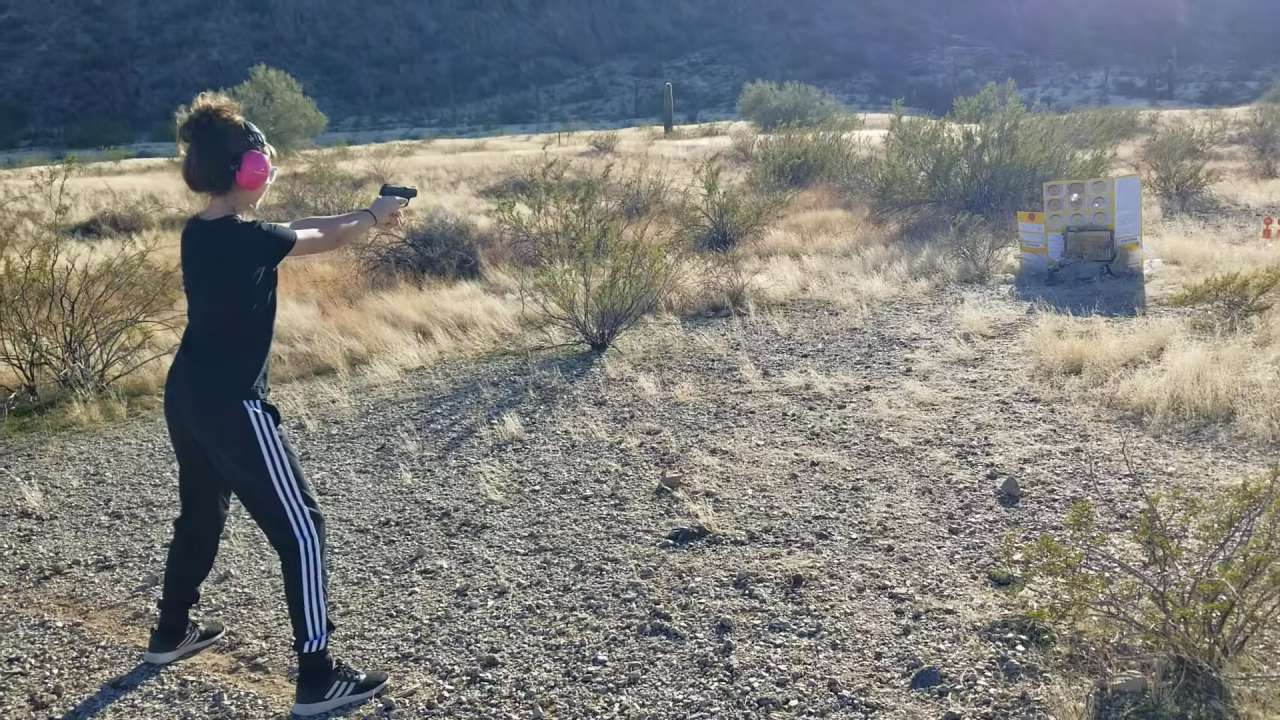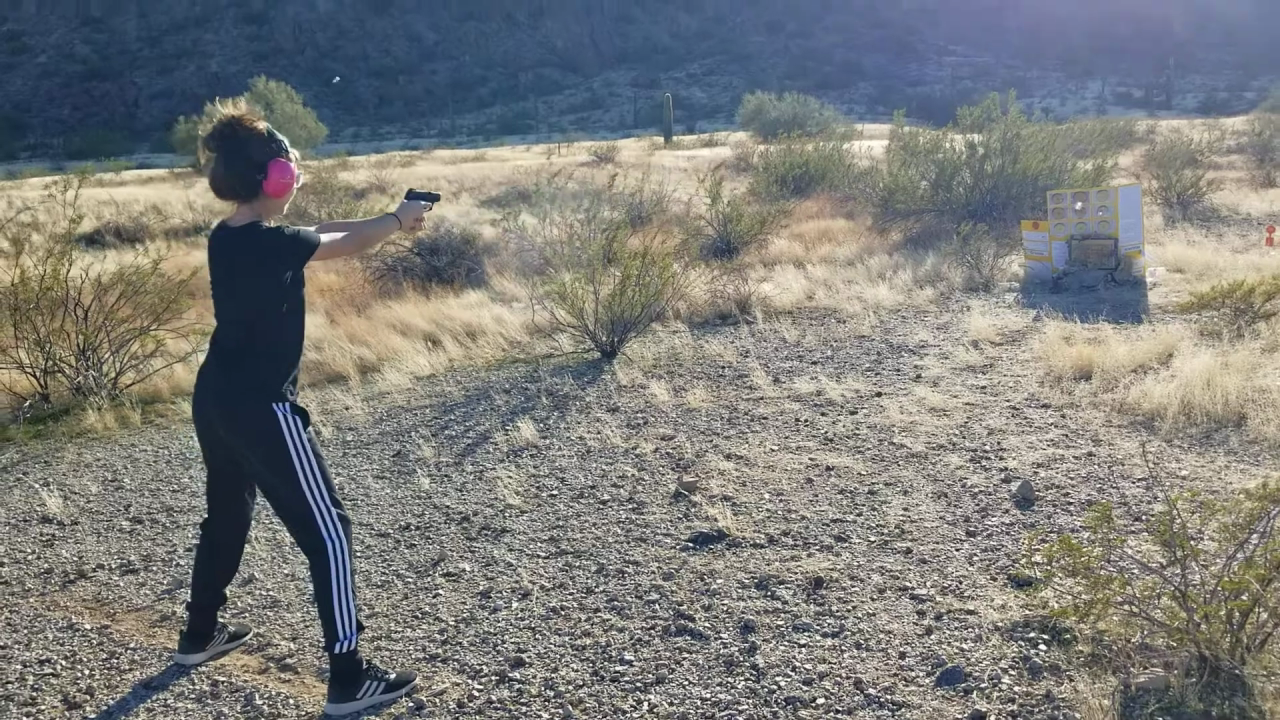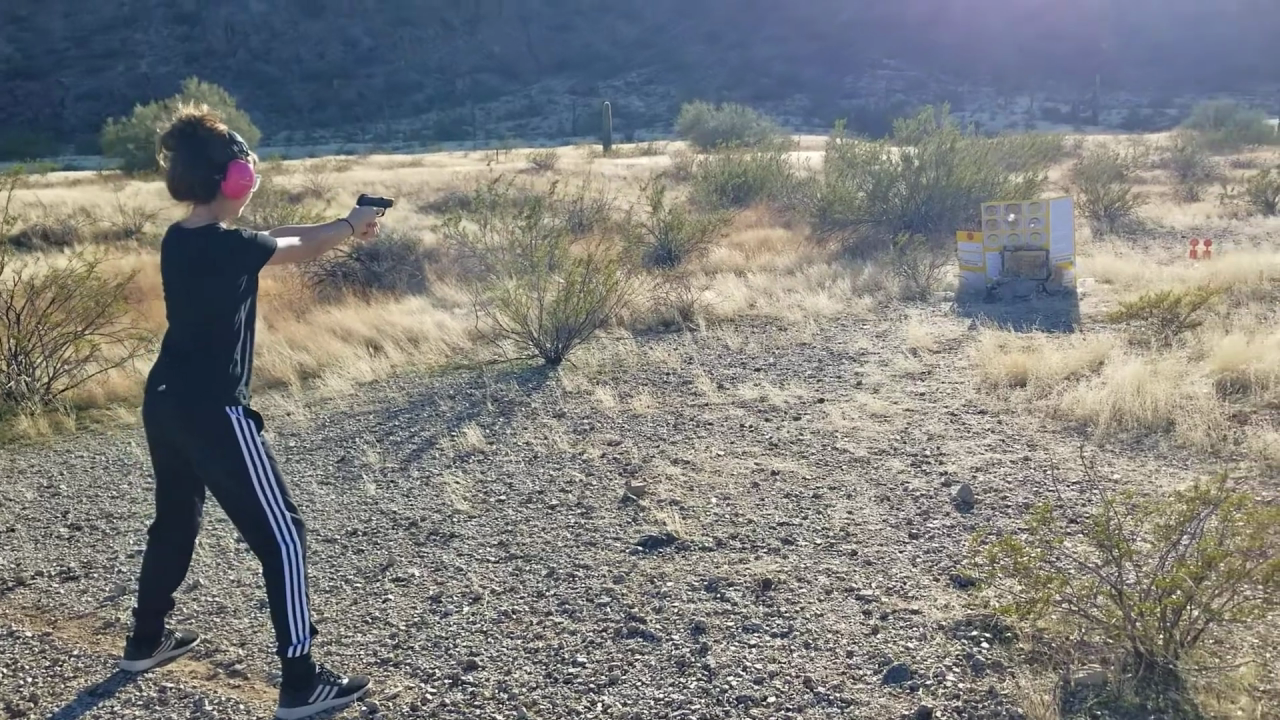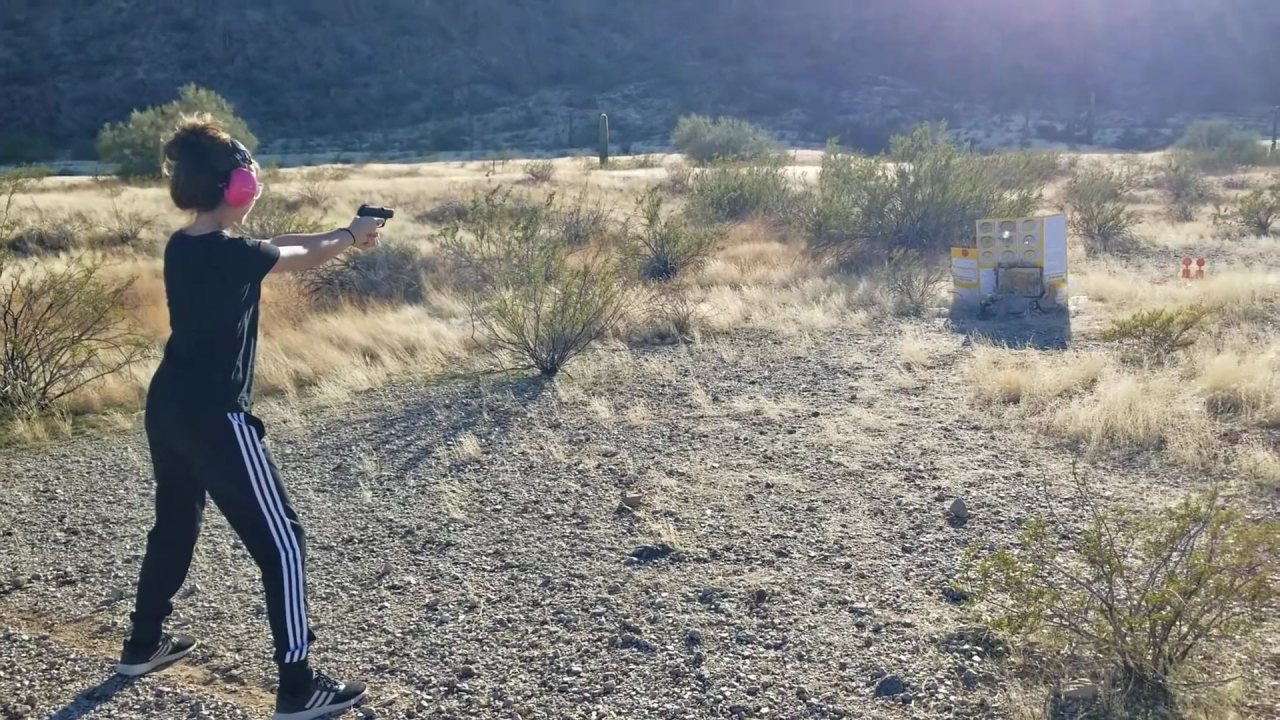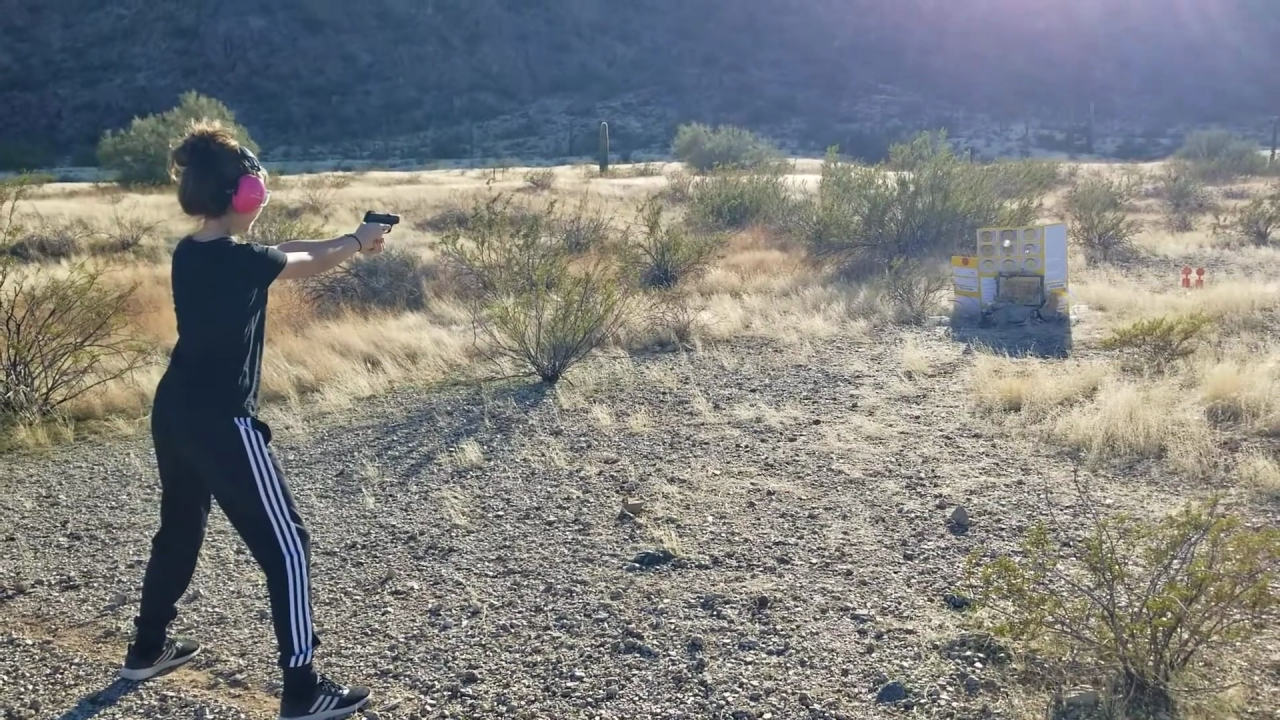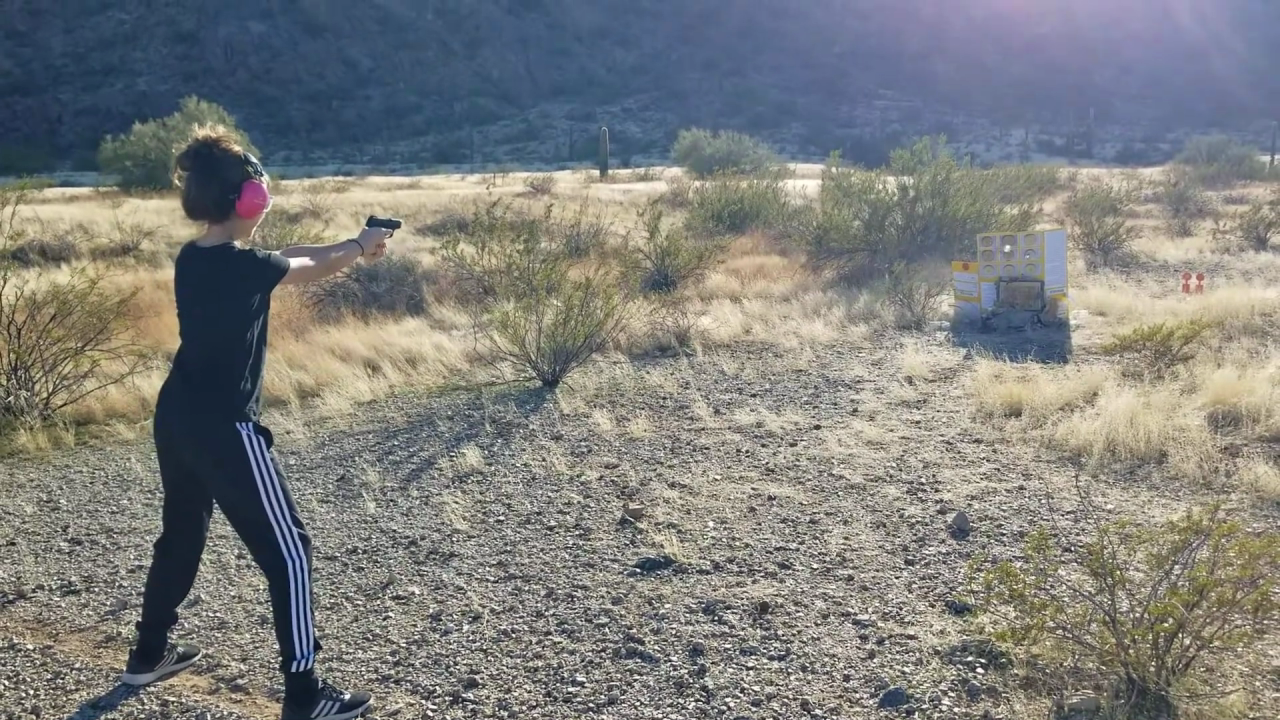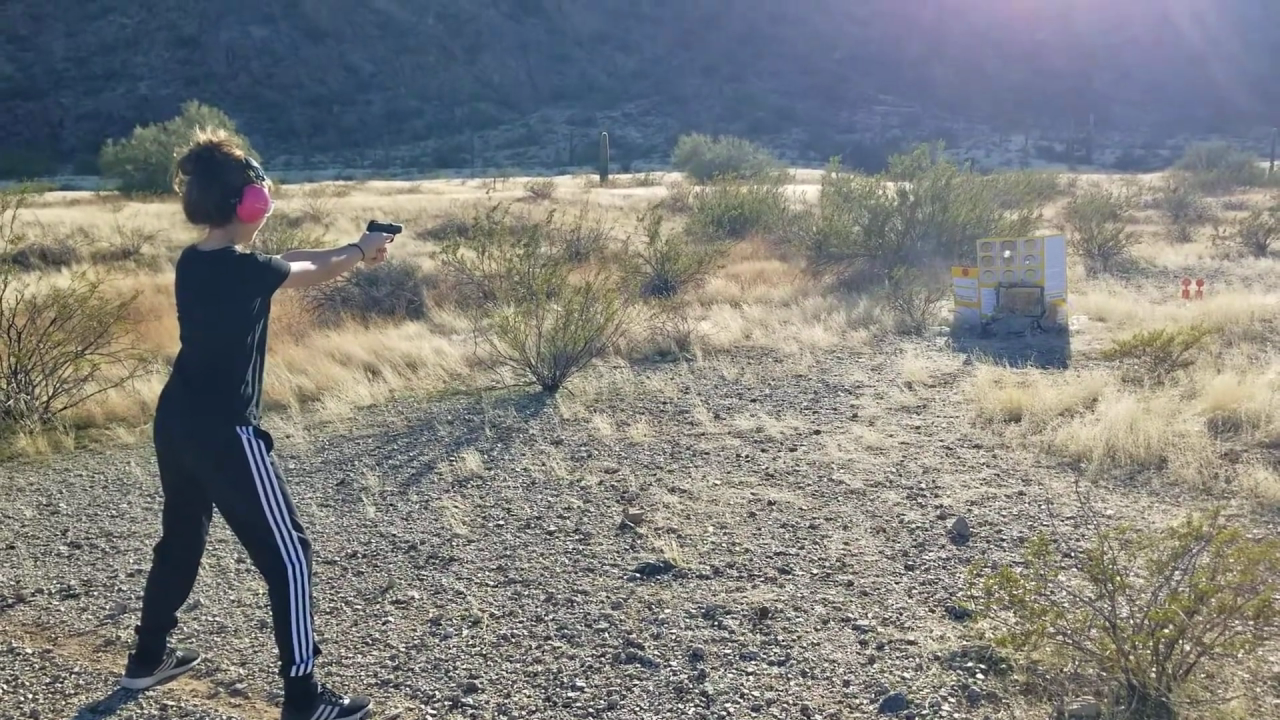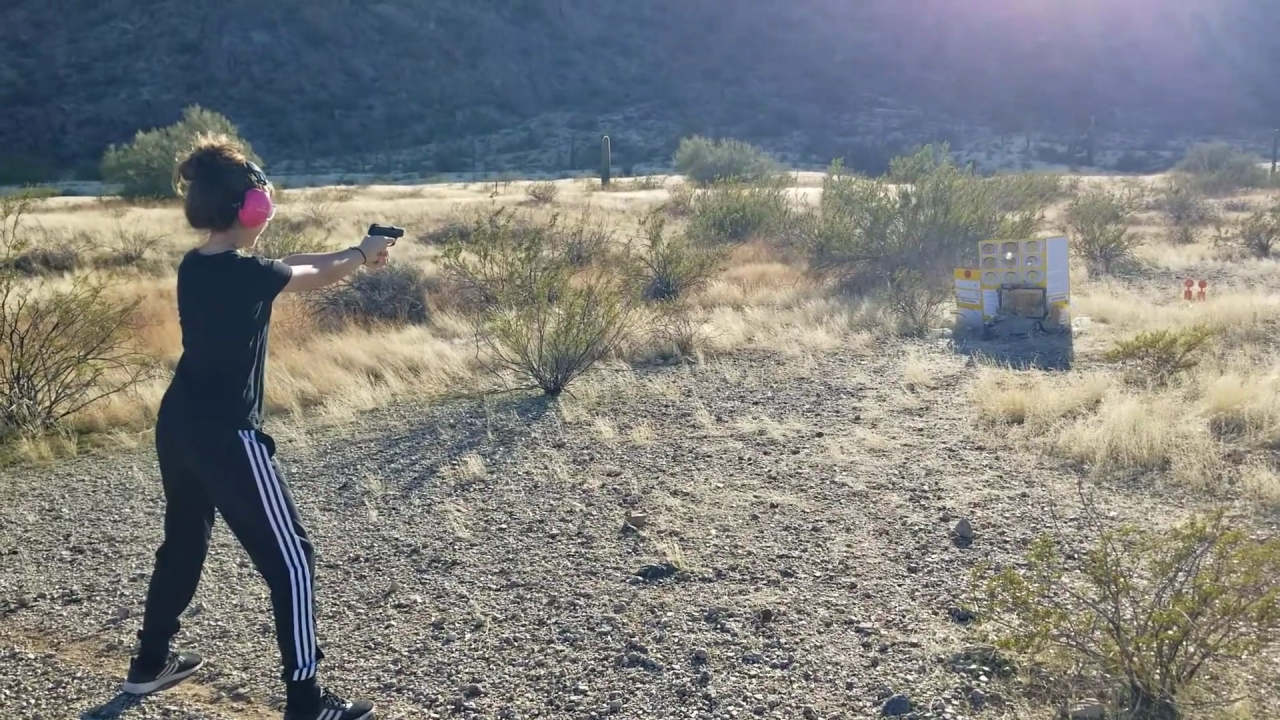
dt=0.4s
person 1, frame 1
left shoulder: (199, 233)
right shoulder: (247, 239)
left elbow: (301, 228)
right elbow: (323, 239)
left wrist: (362, 216)
right wrist: (373, 215)
left hip: (187, 395)
right hip: (231, 406)
left knee: (201, 512)
right knee: (300, 531)
left ankle: (170, 633)
person 1, frame 2
left shoulder: (225, 238)
right shoulder: (272, 244)
left elbow: (324, 231)
right elbow: (347, 244)
left wrist: (388, 220)
right wrist: (398, 219)
left hip: (215, 398)
right hip: (260, 408)
left knee: (227, 513)
right knee: (326, 533)
left ankle: (199, 633)
person 1, frame 3
left shoulder: (179, 239)
right shoulder: (229, 246)
left elbow: (279, 236)
right elbow: (301, 247)
left wrist: (340, 225)
right wrist: (350, 225)
left hip: (166, 402)
right hip: (213, 412)
left knee: (175, 518)
right knee: (282, 537)
left ankle: (145, 640)
person 1, frame 4
left shoulder: (182, 247)
right shoulder: (232, 255)
left elbow: (279, 245)
right elbow: (304, 256)
left wrist: (342, 234)
right wrist: (352, 235)
left hip: (168, 407)
right hip: (215, 418)
left knee: (175, 524)
right knee: (280, 543)
left ankle: (143, 644)
person 1, frame 5
left shoulder: (189, 253)
right shoulder: (241, 261)
left elbow: (288, 250)
right elbow: (309, 263)
left wrist: (347, 240)
right wrist: (358, 242)
left hip: (174, 412)
right hip: (221, 423)
left knee: (179, 529)
right knee: (286, 548)
left ankle: (147, 649)
person 1, frame 6
left shoulder: (192, 259)
right shoulder: (243, 266)
left elbow: (290, 256)
right elbow: (312, 267)
left wrist: (350, 245)
right wrist: (362, 247)
left hip: (177, 417)
right hip: (224, 428)
left knee: (182, 533)
right knee: (288, 553)
left ankle: (149, 653)
person 1, frame 7
left shoulder: (193, 262)
right shoulder: (244, 270)
left elbow: (292, 260)
right elbow: (314, 272)
left wrist: (350, 249)
right wrist: (362, 251)
left hip: (176, 422)
right hip: (224, 433)
left knee: (181, 538)
right knee: (287, 558)
left ankle: (147, 658)
person 1, frame 8
left shoulder: (194, 267)
right shoulder: (245, 274)
left elbow: (291, 265)
right elbow: (315, 276)
left wrist: (353, 253)
right wrist: (363, 255)
left hip: (178, 426)
right hip: (226, 437)
left knee: (183, 541)
right knee: (290, 562)
left ankle: (150, 663)
